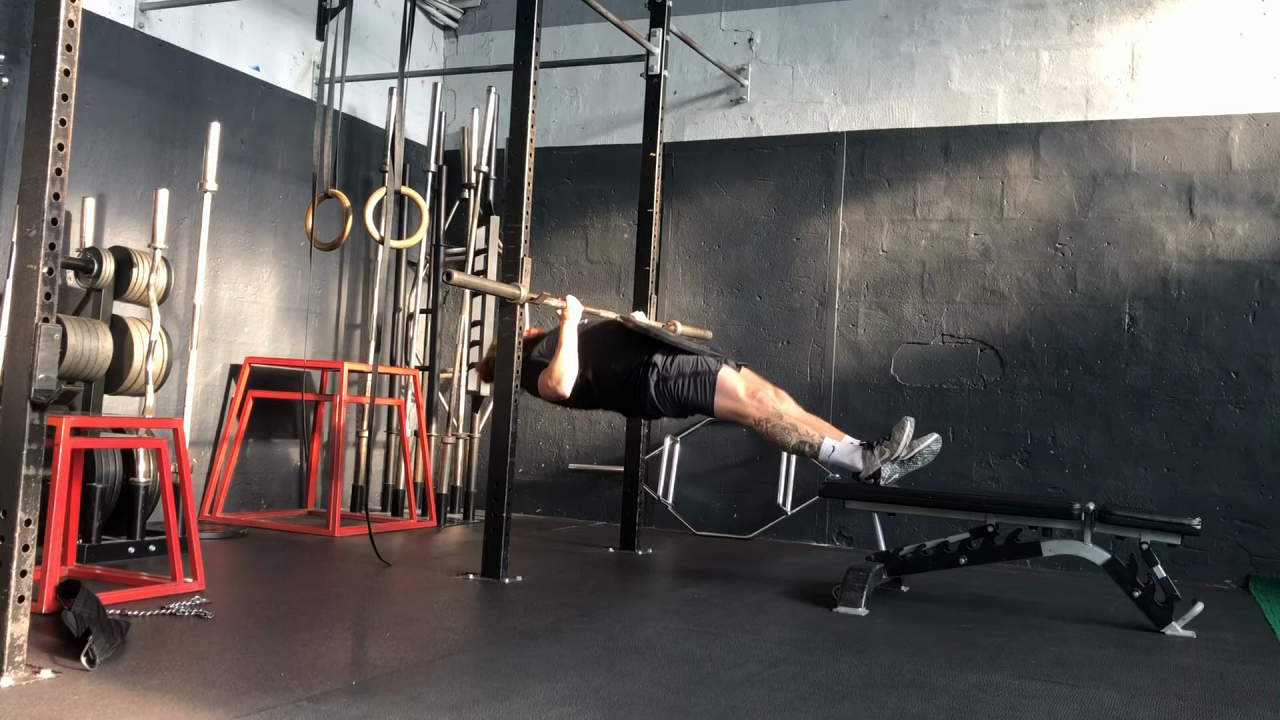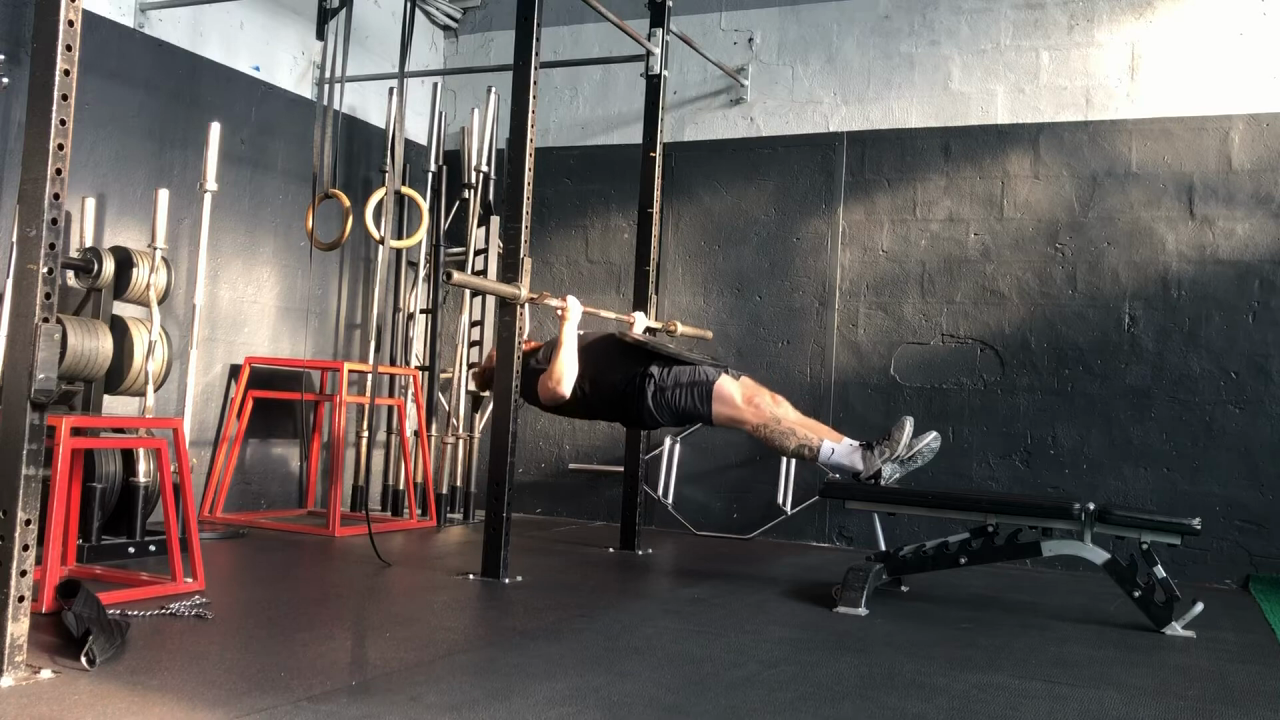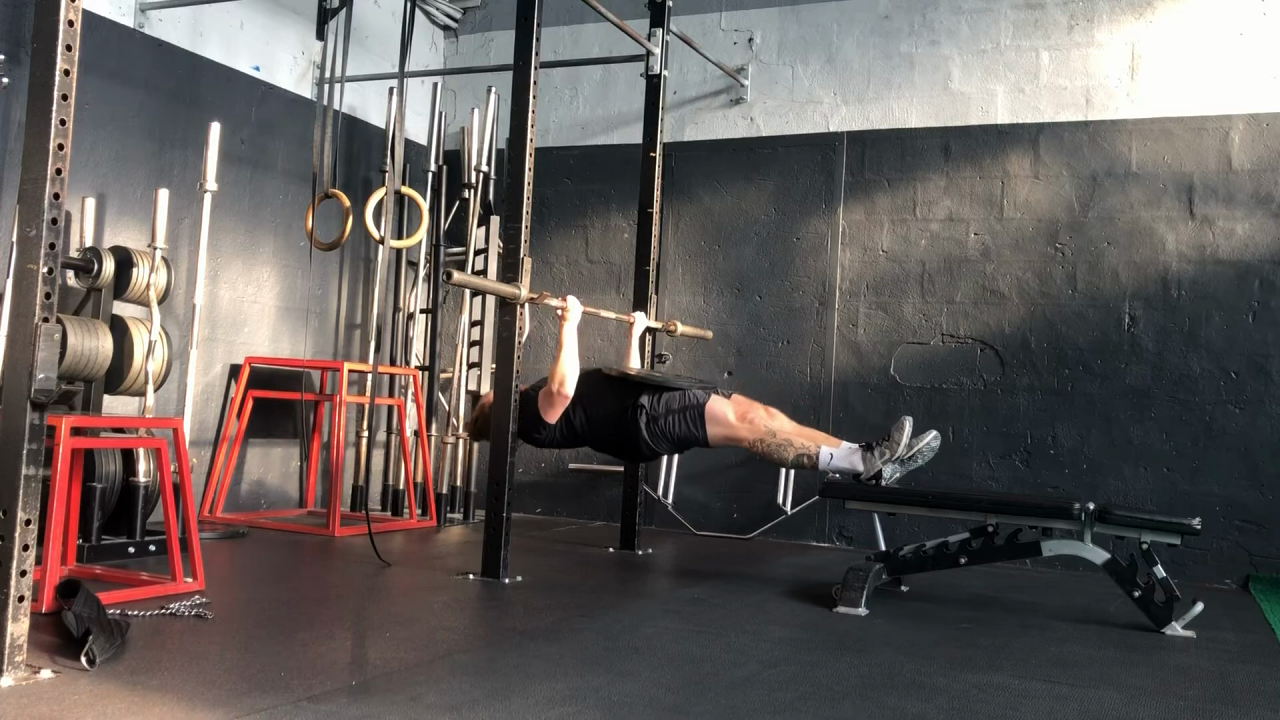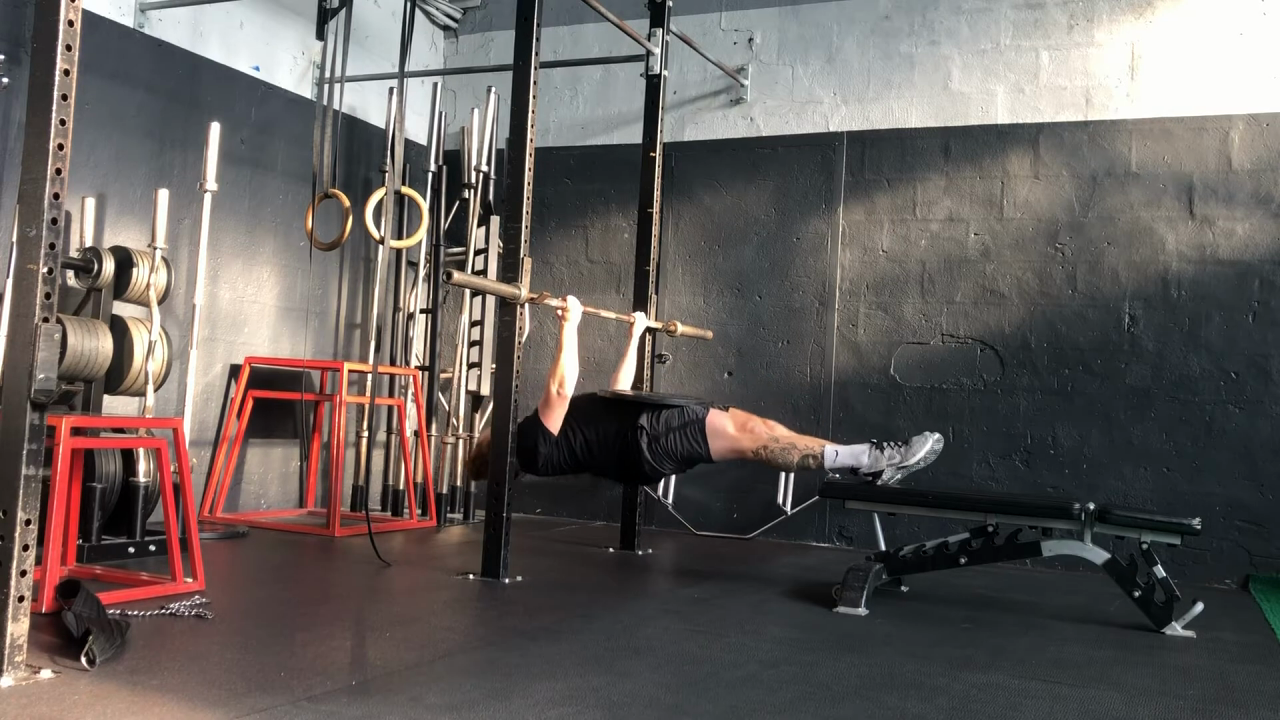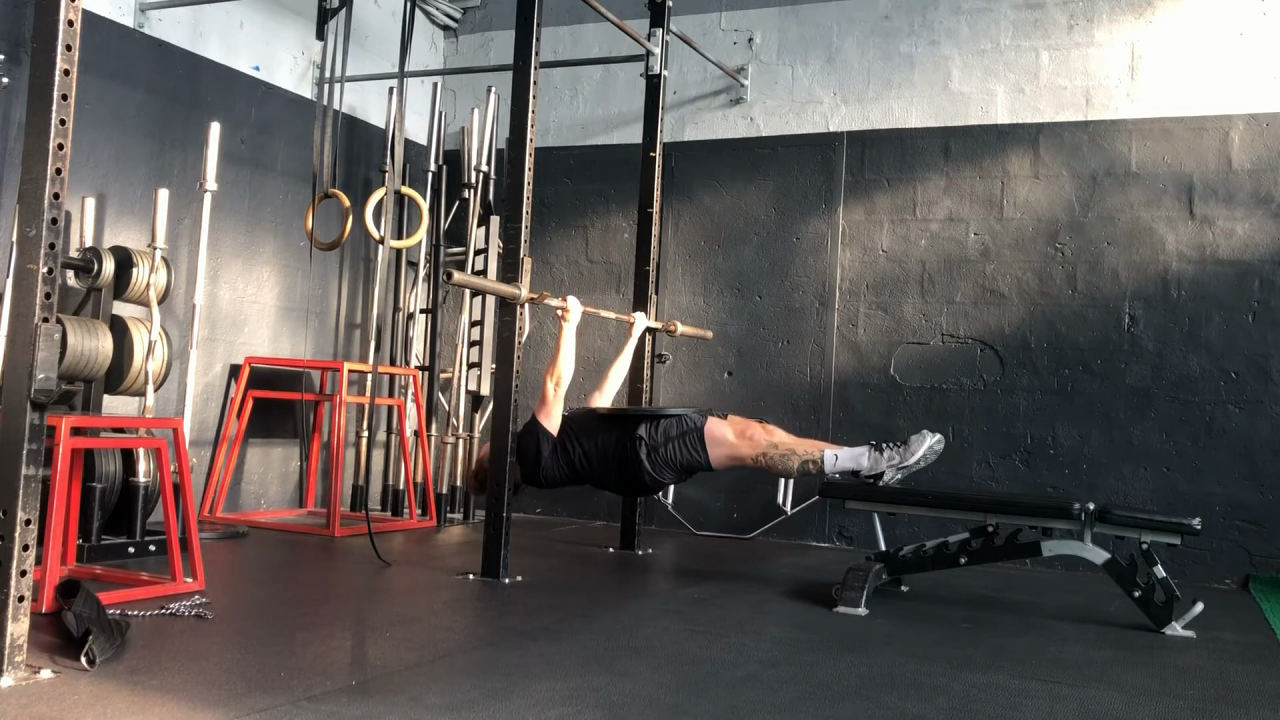
dt=0.5s
person 1, frame 1
left shoulder: (554, 343)
right shoulder: (535, 366)
right elbow: (562, 385)
left wrist: (638, 328)
right wrist: (568, 323)
left hip: (661, 360)
right hip: (652, 375)
left knee: (769, 397)
right knee: (753, 403)
left ankle: (868, 457)
right ankle: (863, 462)
person 1, frame 2
left shoulder: (548, 355)
right shoulder: (532, 375)
right elbow: (561, 387)
left wrist: (636, 333)
right wrist: (567, 324)
left hip: (654, 372)
right hip: (647, 387)
left knee: (766, 401)
right knee: (750, 409)
left ankle: (866, 458)
right ankle: (862, 462)
person 1, frame 3
left shoulder: (538, 401)
right shoulder: (532, 419)
left elbow: (627, 383)
right elbow: (563, 389)
left wrist: (635, 335)
right wrist: (568, 326)
left hip: (645, 405)
right hip: (640, 419)
left knee: (761, 415)
right knee: (745, 424)
left ankle: (869, 460)
right ankle: (865, 464)
person 1, frame 4
left shoulder: (536, 438)
right shoulder: (533, 444)
left elbow: (617, 396)
right elbow: (561, 389)
left wrist: (635, 336)
right wrist: (568, 326)
left hip: (644, 427)
right hip: (642, 439)
left knee: (754, 428)
right knee: (747, 435)
left ankle: (873, 462)
right ankle: (873, 459)
person 1, frame 5
left shoulder: (554, 440)
right shoulder: (534, 452)
left elbow: (603, 393)
right elbow: (555, 386)
left wrist: (632, 338)
right wrist: (568, 325)
left hip: (646, 436)
right hip: (643, 450)
left knee: (757, 432)
right knee: (746, 441)
left ankle: (873, 461)
right ankle: (872, 461)
